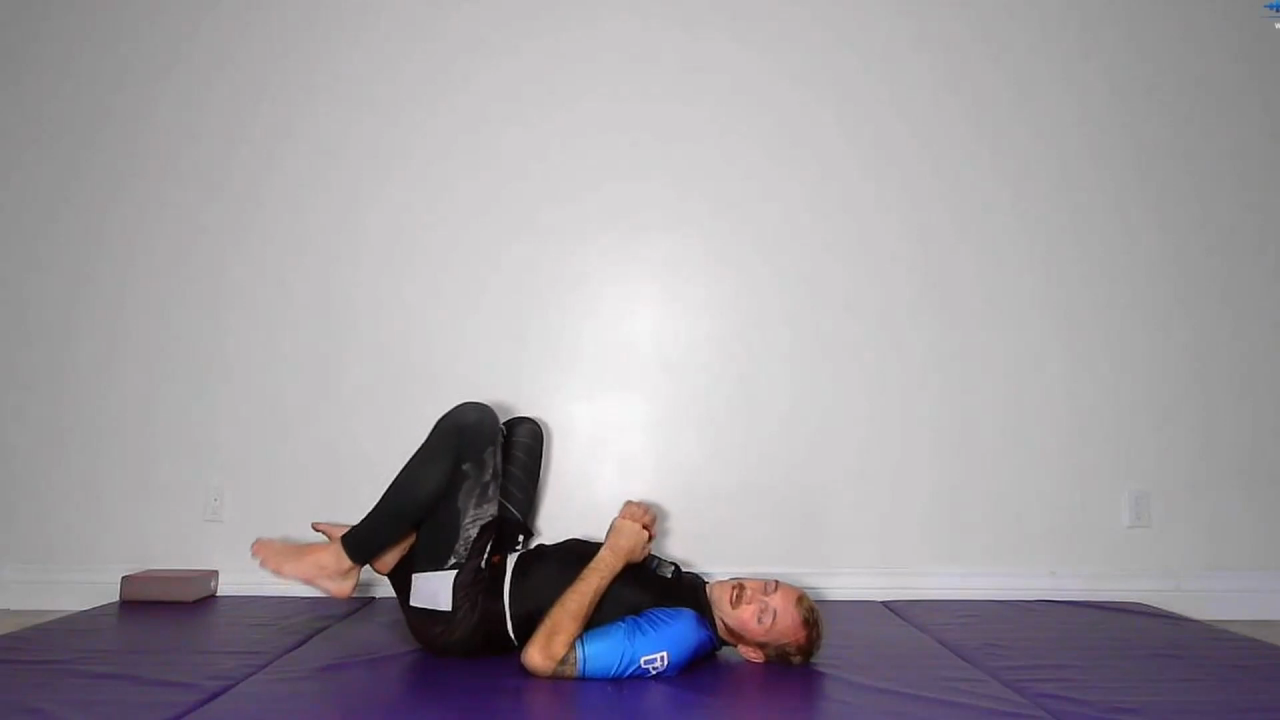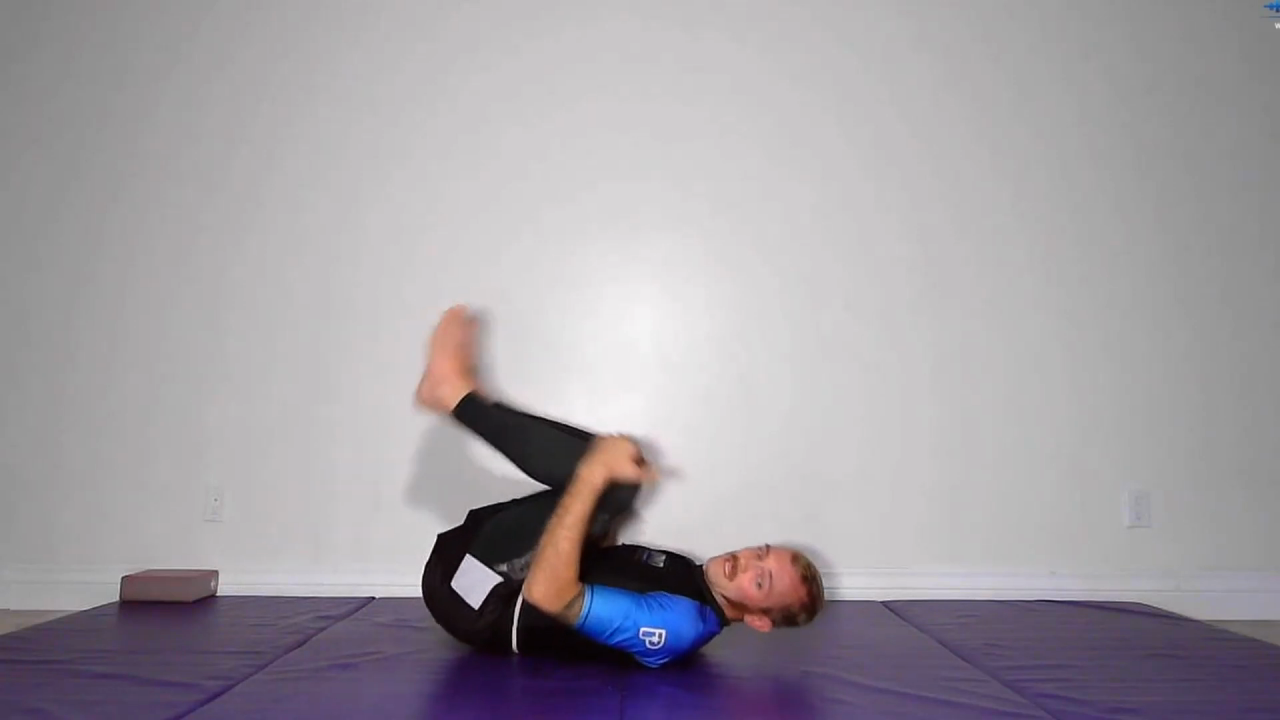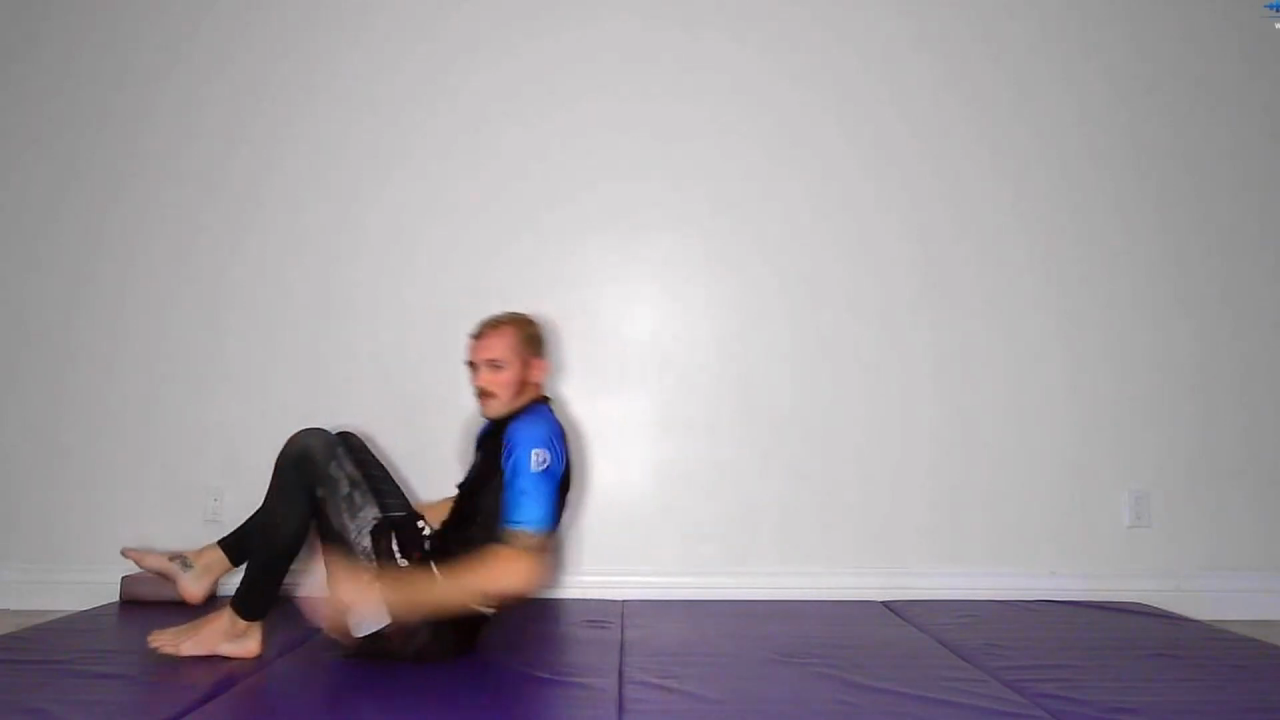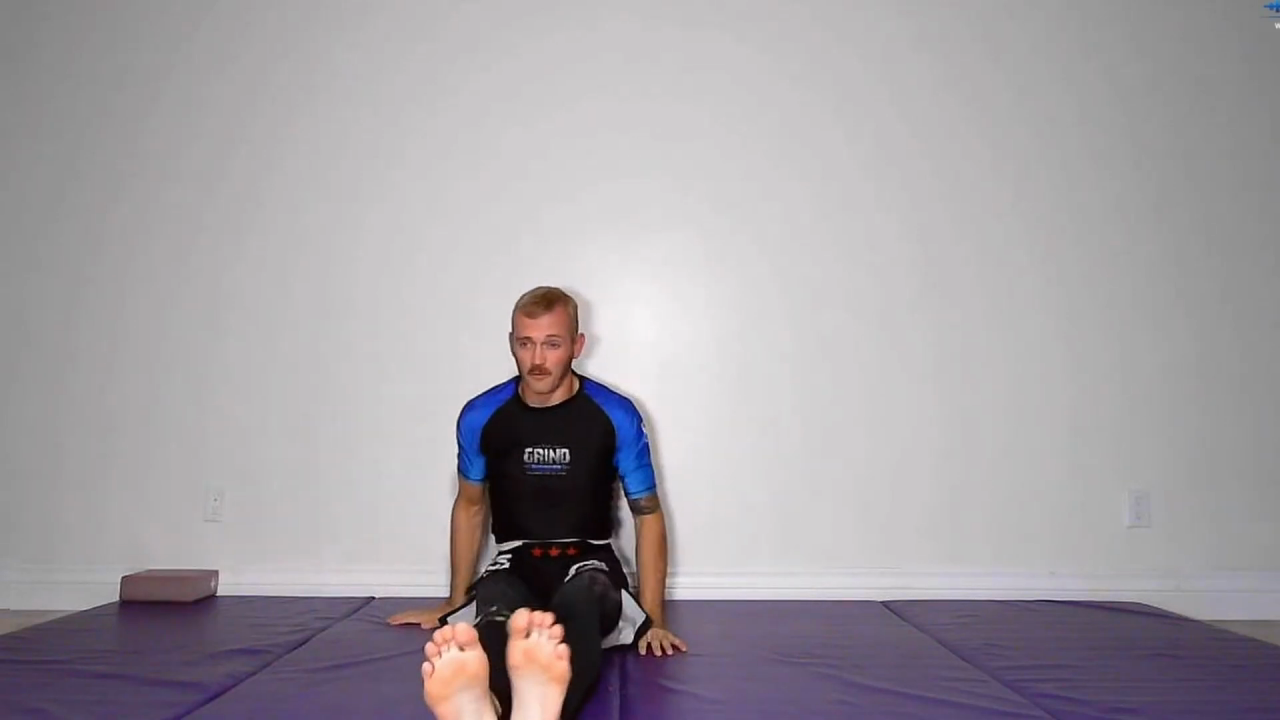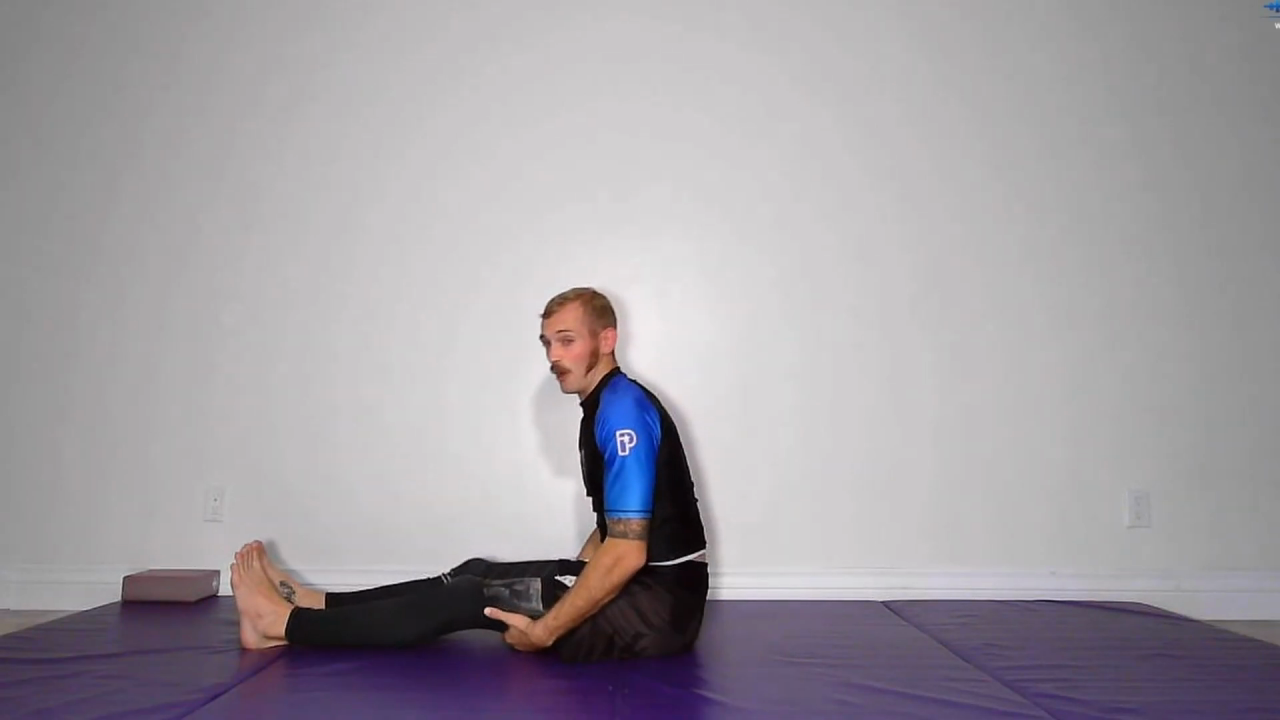
dt=1s
person 1, frame 1
left shoulder: (679, 641)
right shoulder: (693, 590)
left elbow: (542, 658)
left wrist: (614, 555)
right wrist: (630, 539)
left hip: (458, 611)
right hip: (502, 568)
left knee: (473, 424)
right knee: (522, 430)
left ankle: (345, 558)
right ankle: (396, 546)
person 1, frame 2
left shoulder: (677, 628)
right shoulder: (687, 576)
left elbow: (545, 594)
right elbow: (599, 555)
left wrist: (591, 477)
right wrist: (605, 473)
left hip: (473, 603)
left knee: (602, 482)
left ankle: (458, 396)
right ankle: (466, 400)
person 1, frame 3
left shoulder: (532, 436)
right shoulder: (507, 428)
left elbow: (523, 570)
left wrist: (383, 590)
left hip: (424, 623)
right hip: (425, 580)
left knee: (310, 451)
right knee: (338, 447)
left ankle: (241, 625)
right ankle: (213, 562)
person 1, frame 4
left shoulder: (615, 415)
right shoulder: (480, 416)
left elbow: (648, 515)
right elbow: (470, 506)
left wrist: (653, 618)
right wrist: (456, 602)
left hip: (587, 565)
right hip: (515, 566)
left knee: (577, 601)
right knee: (497, 612)
person 1, frame 5
left shoulder: (622, 409)
right shoulder: (605, 406)
left elbow: (627, 552)
left wrist: (544, 630)
right wrist: (563, 583)
left hip: (657, 606)
right hip: (644, 592)
left knee: (469, 596)
right knee: (476, 573)
left ankle: (284, 624)
right ankle: (315, 607)
